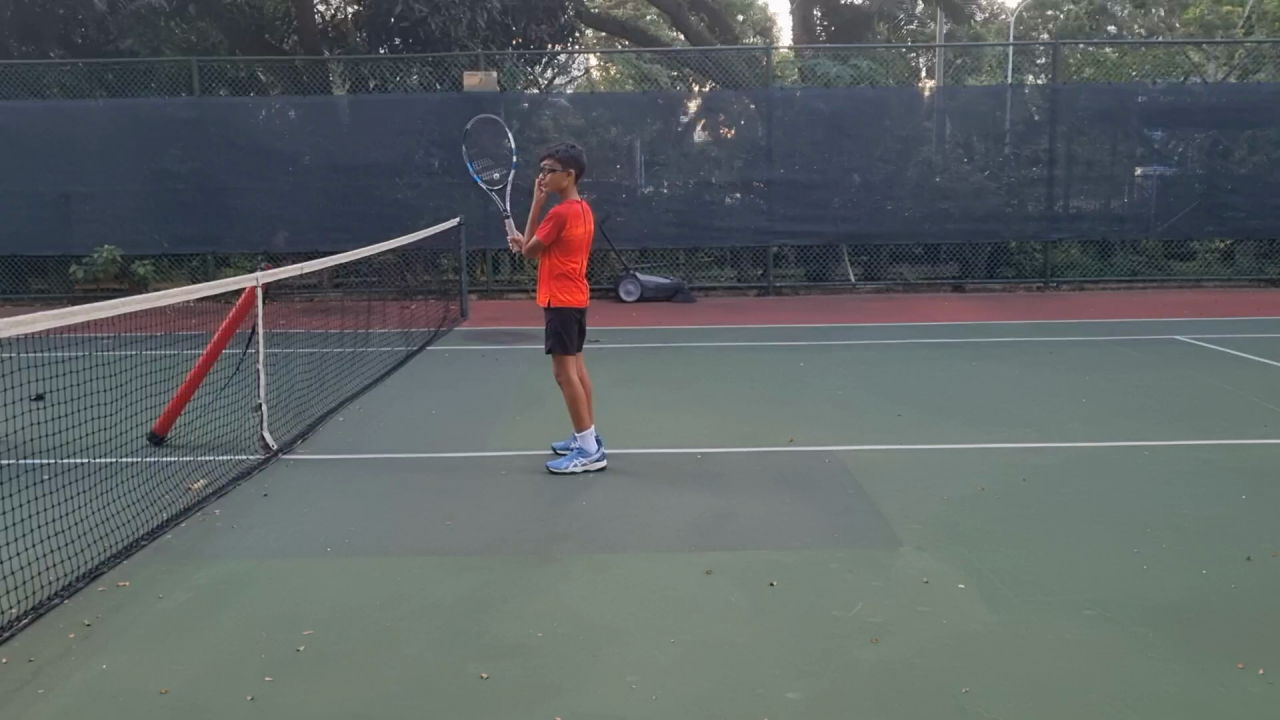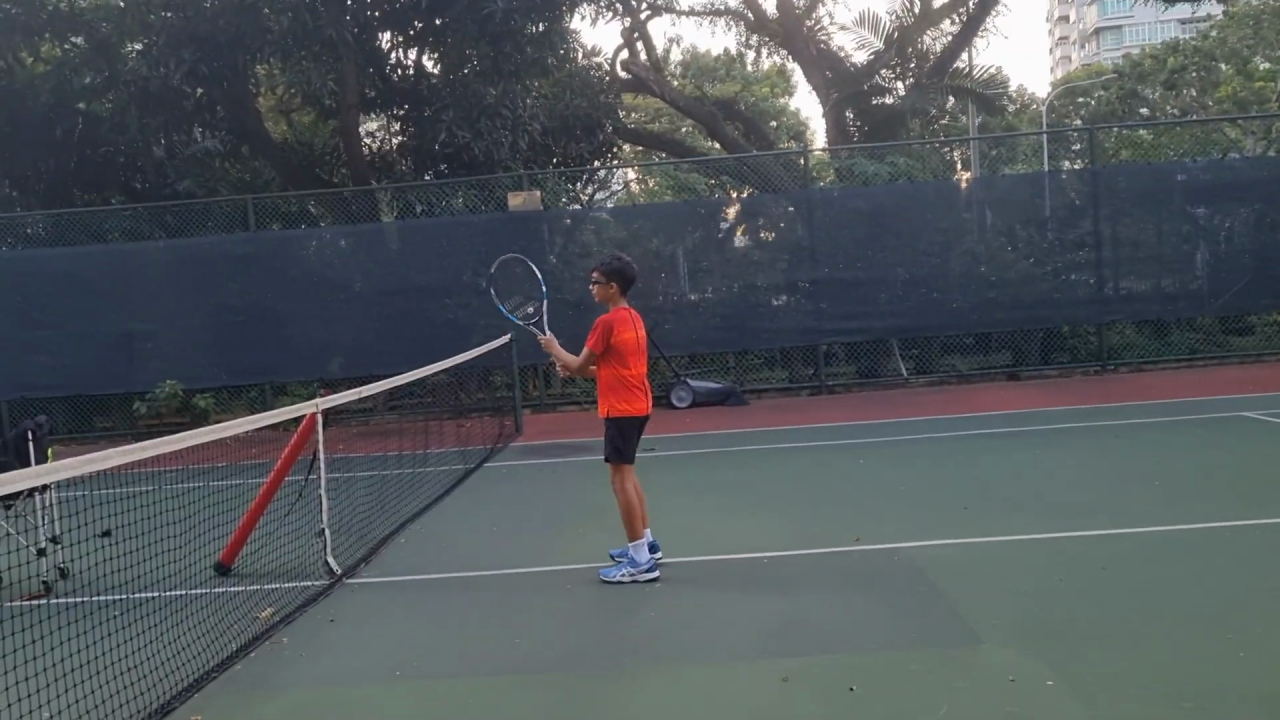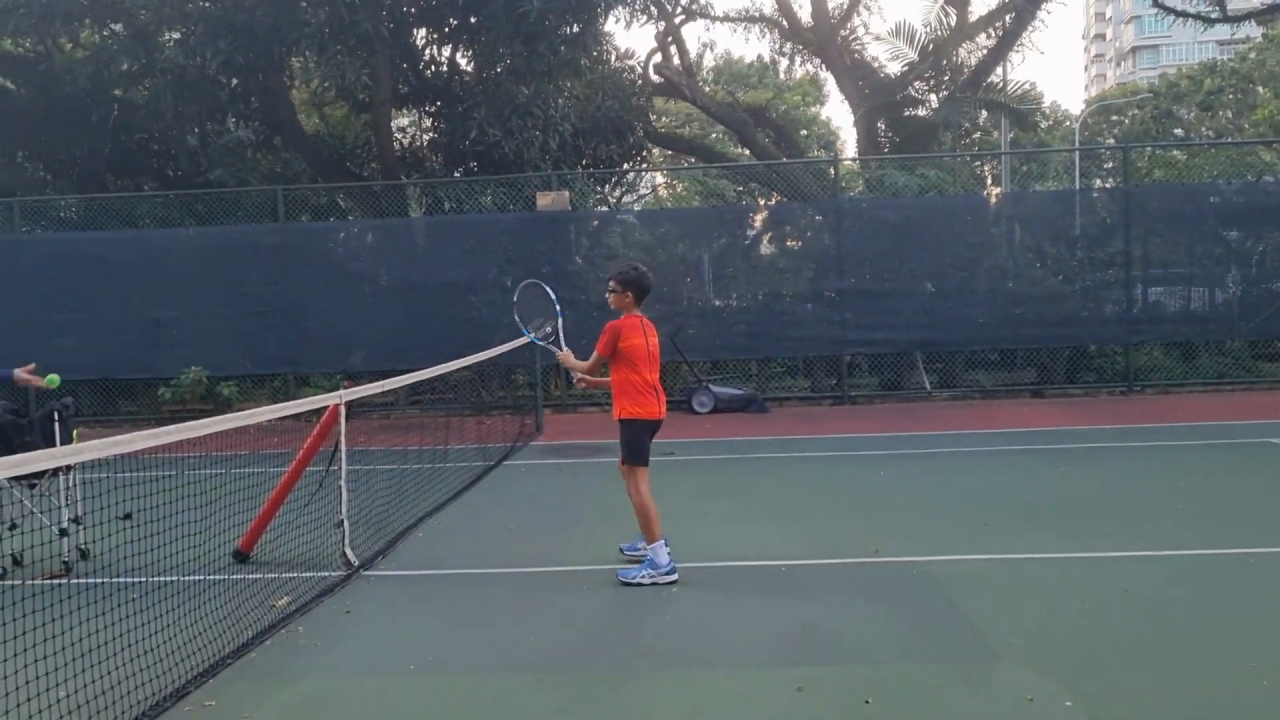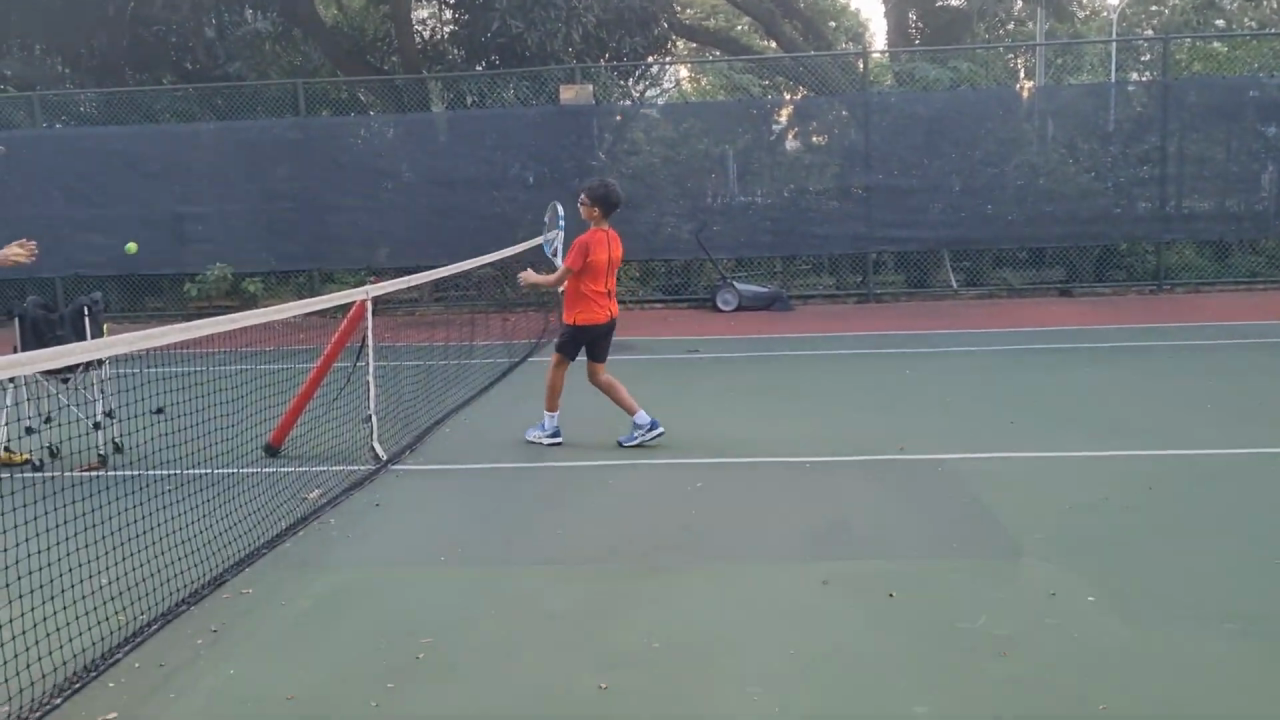
dt=1s
person 1, frame 1
left shoulder: (559, 213)
right shoulder: (582, 210)
left elbow: (528, 251)
left wrist: (536, 203)
right wrist: (525, 242)
left hip: (560, 300)
right hip: (576, 298)
left knee: (564, 372)
right knee: (576, 367)
left ankle: (589, 451)
right ankle: (588, 438)
person 1, frame 2
left shoulder: (606, 322)
right shoulder: (633, 318)
left elbow: (578, 366)
left wrist: (553, 348)
right wrist: (576, 368)
left hip: (621, 410)
right hip: (638, 406)
left knee: (621, 481)
right knee: (627, 477)
left ankle: (641, 562)
right ankle: (646, 543)
person 1, frame 3
left shoulder: (616, 328)
right shoulder: (648, 328)
left elbow: (588, 367)
left wrist: (569, 362)
right wrist: (597, 382)
left hip: (635, 414)
right hip: (654, 411)
left knee: (637, 484)
right knee: (633, 474)
left ankle: (660, 563)
right ankle: (652, 541)
person 1, frame 4
left shoulder: (584, 242)
right shoulder: (614, 239)
left elbow: (557, 280)
left wrist: (533, 279)
right wrist: (572, 285)
left hip: (582, 318)
right hip: (607, 315)
left knee: (557, 365)
right knee: (597, 374)
left ankle: (549, 428)
right ankle: (645, 423)
